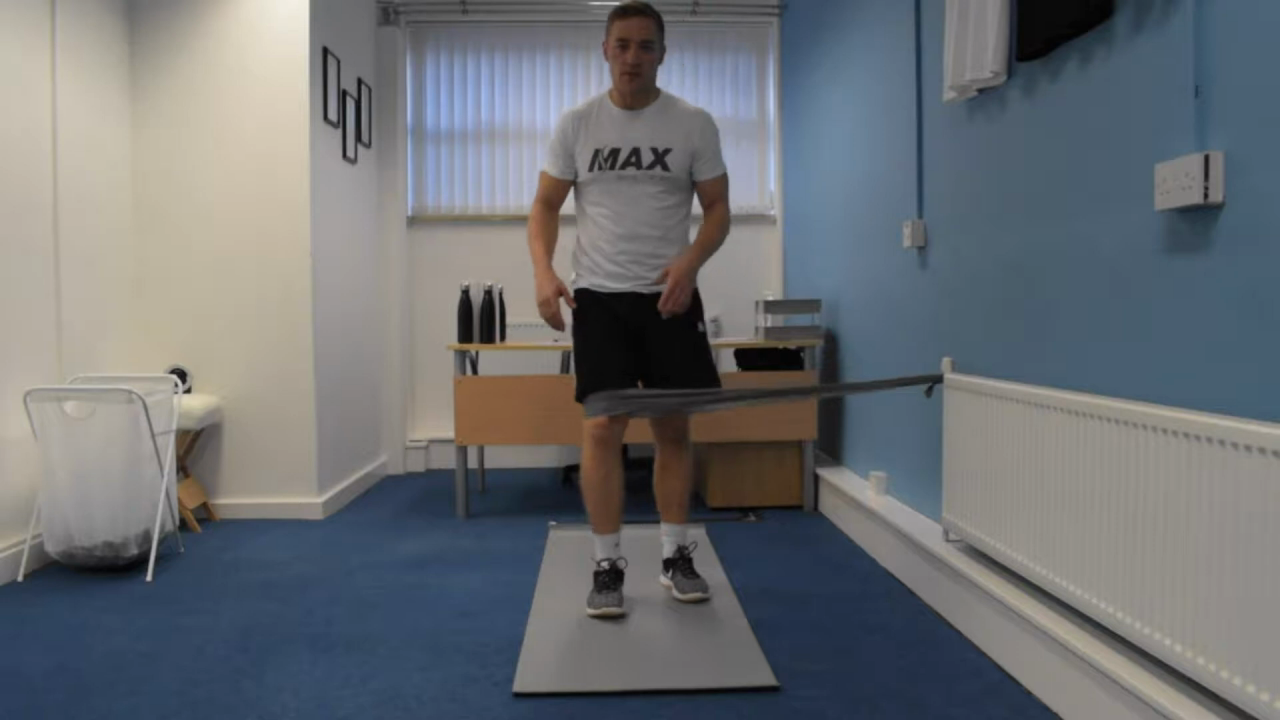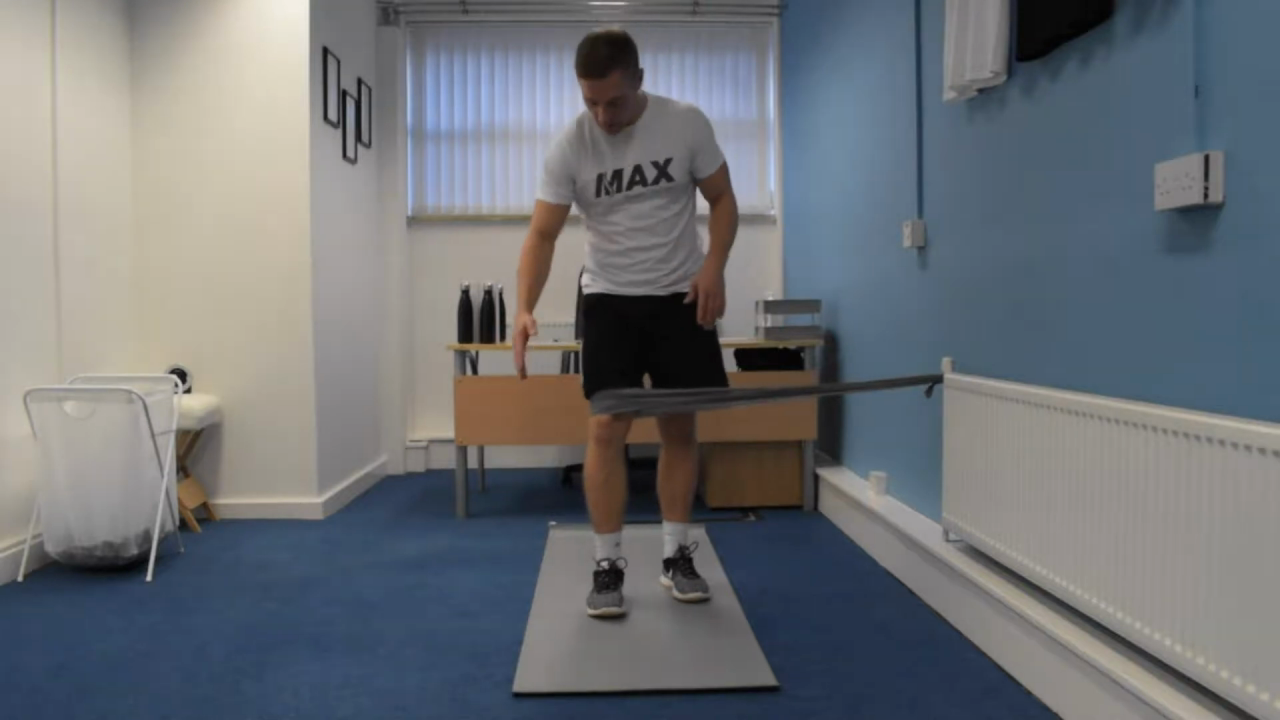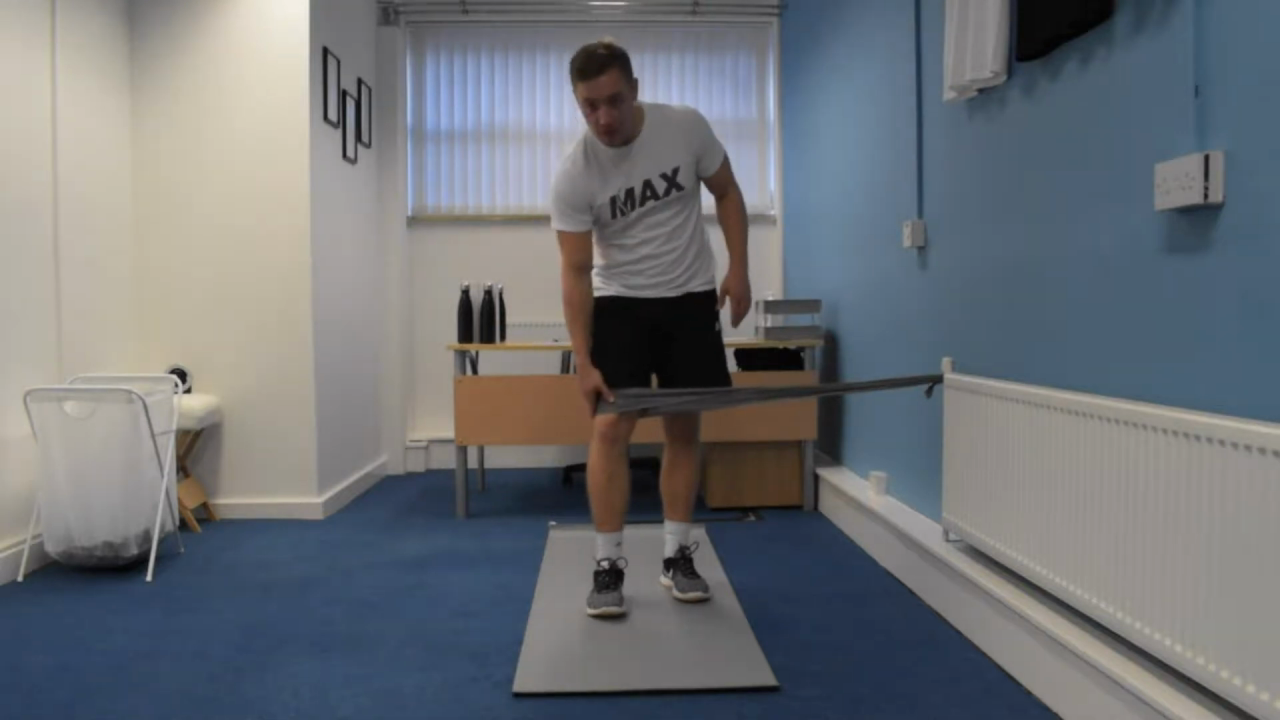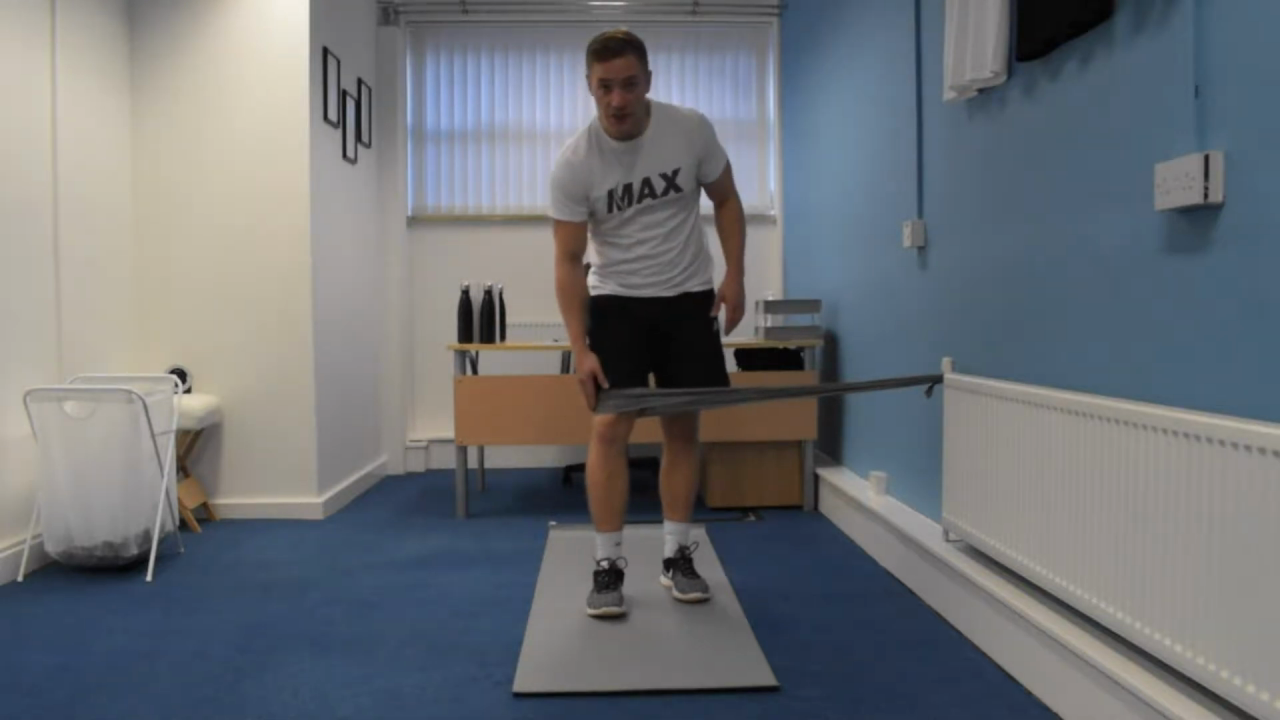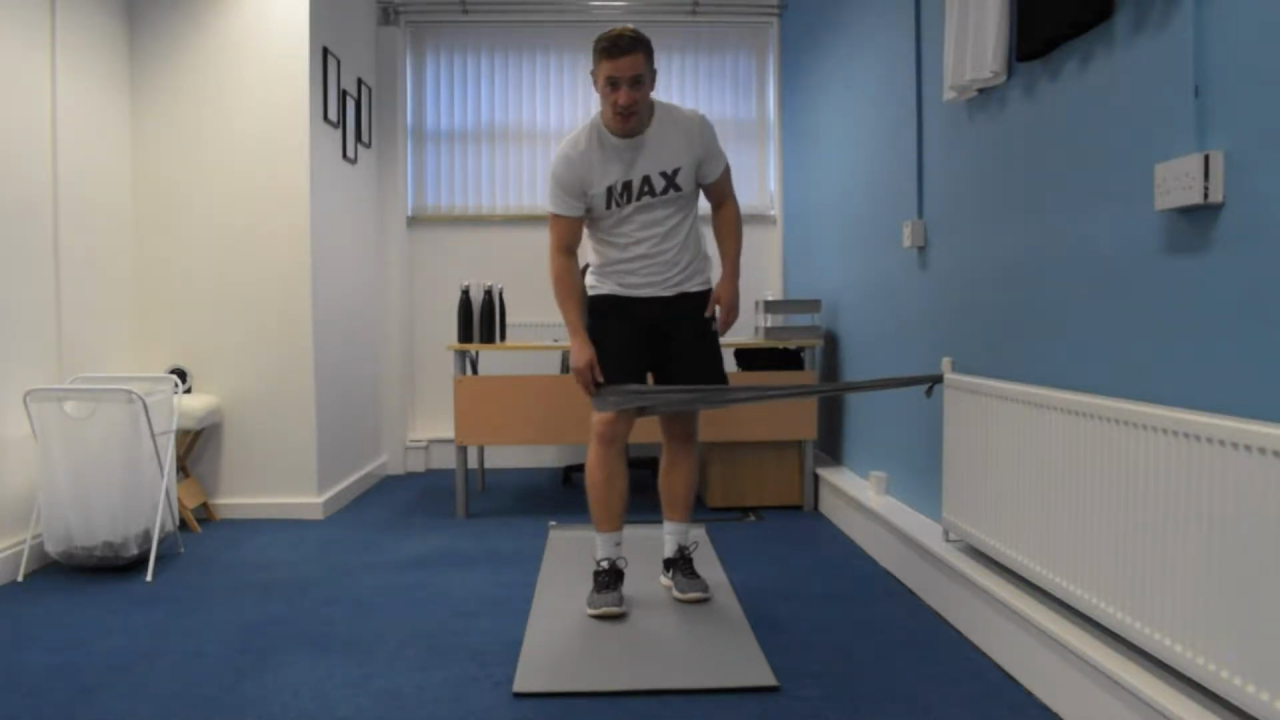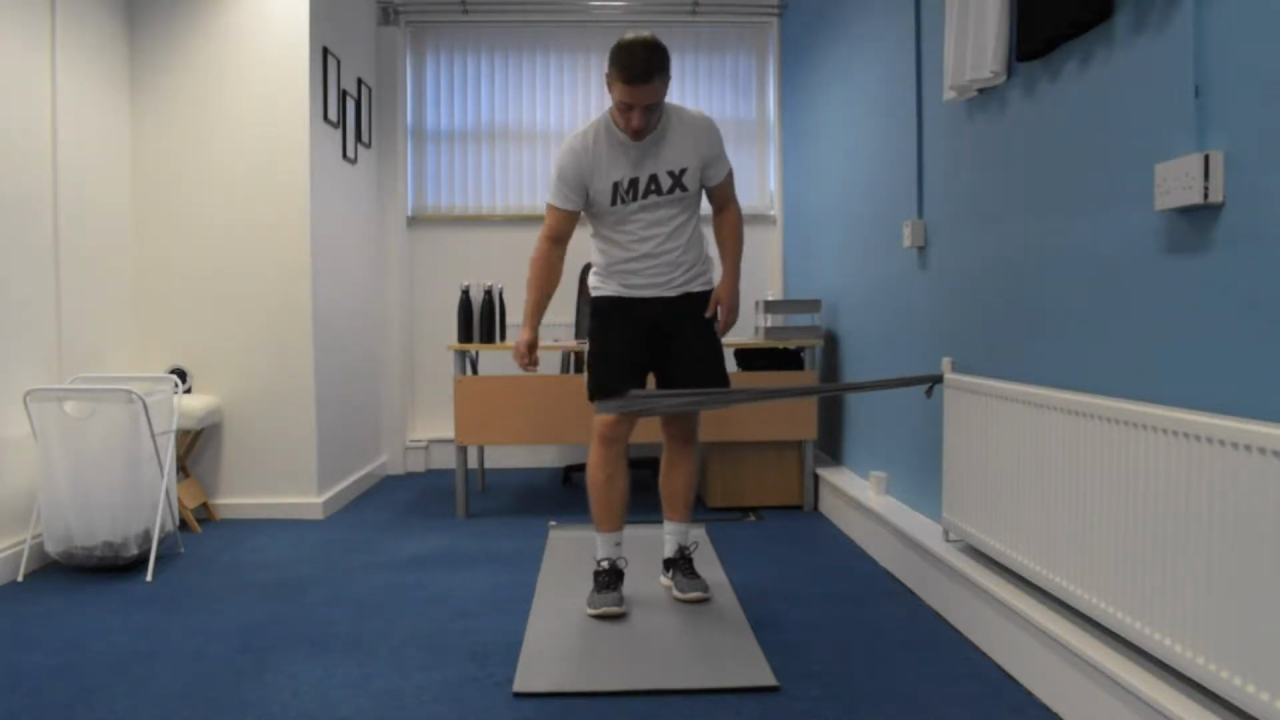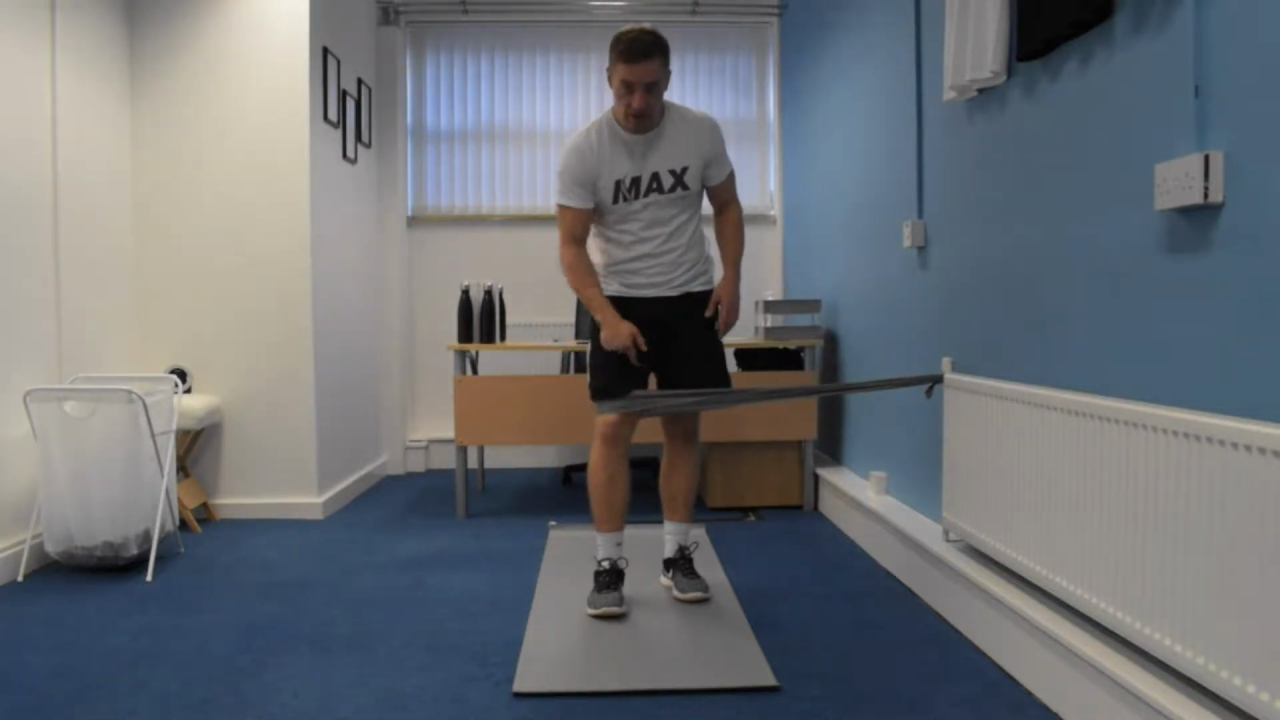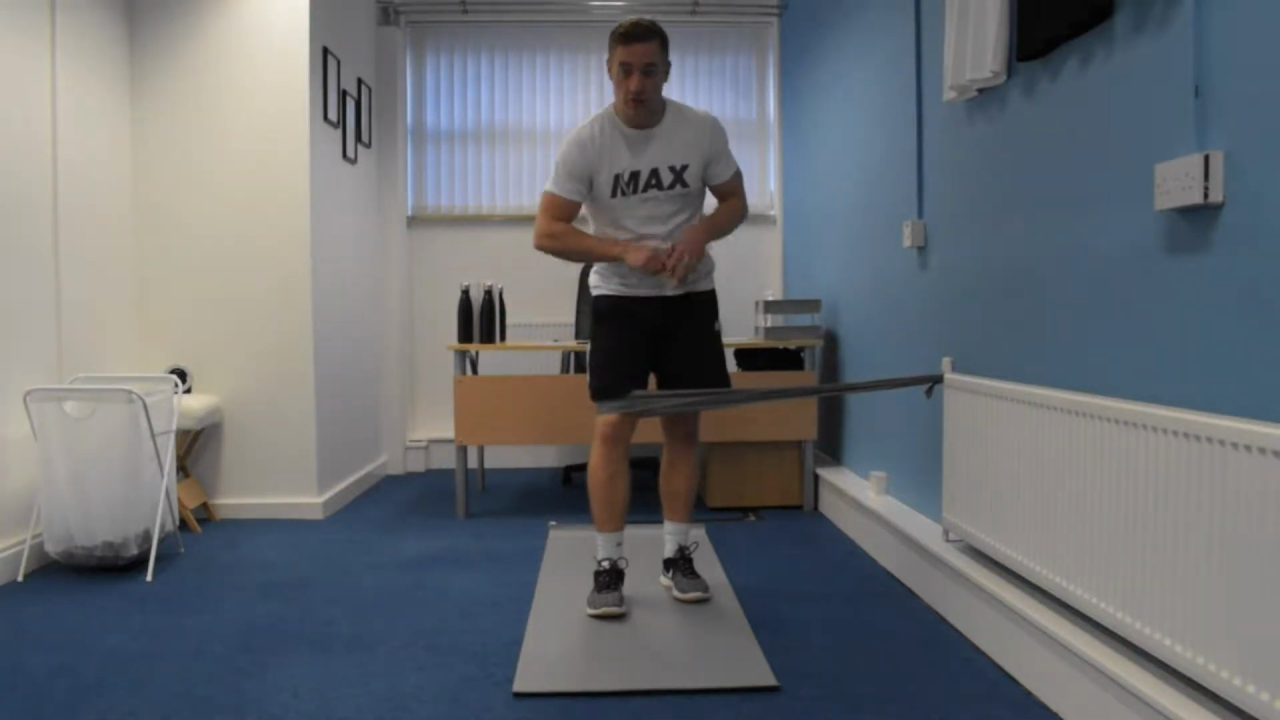
dt=0.5s
person 1, frame 1
left shoulder: (694, 124)
right shoulder: (576, 124)
left elbow: (718, 209)
right elbow: (546, 204)
left wrist: (690, 260)
right wrist: (544, 270)
left hip: (669, 298)
right hip: (600, 298)
left knee: (673, 429)
right knee: (603, 429)
left ankle: (676, 556)
right ankle: (607, 566)
person 1, frame 2
left shoulder: (687, 123)
right shoulder: (569, 147)
left elbow: (722, 200)
right elbow: (543, 234)
left wrist: (714, 265)
right wrist: (525, 308)
left hip: (681, 298)
right hip: (610, 300)
left knee: (679, 428)
right knee: (606, 427)
left ankle: (676, 556)
right ankle: (607, 565)
person 1, frame 3
left shoulder: (686, 125)
right shoulder: (574, 174)
left elbow: (727, 192)
right elbow: (576, 272)
left wrist: (738, 267)
right wrist: (584, 360)
left hip: (691, 298)
right hip: (620, 303)
left knee: (683, 427)
right knee: (612, 427)
left ankle: (677, 555)
right ankle: (608, 565)
person 1, frame 4
left shoulder: (691, 129)
right shoulder: (574, 163)
left elbow: (726, 200)
right elbow: (569, 259)
left wrist: (734, 275)
right wrist: (580, 348)
left hip: (689, 298)
right hip: (617, 302)
left knee: (682, 427)
right knee: (610, 427)
left ankle: (677, 556)
right ankle: (608, 565)
person 1, frame 5
left shoulder: (693, 130)
right shoulder: (574, 157)
left elbow: (724, 203)
right elbow: (563, 251)
left wrist: (730, 277)
right wrist: (578, 337)
left hip: (688, 299)
right hip: (615, 302)
left knee: (682, 427)
right knee: (609, 427)
left ankle: (677, 556)
right ankle: (608, 565)
person 1, frame 6
left shoulder: (700, 131)
right shoulder: (581, 151)
left elbow: (726, 206)
right elbow: (552, 241)
left wrist: (730, 277)
right wrist: (531, 324)
left hip: (689, 300)
right hip: (619, 302)
left knee: (682, 427)
right knee: (610, 428)
left ankle: (677, 555)
right ankle: (607, 566)
person 1, frame 7
left shoulder: (701, 131)
right shoulder: (584, 150)
left elbow: (727, 207)
right elbow: (573, 247)
left wrist: (729, 278)
right wrist: (606, 319)
left hip: (691, 299)
right hip: (622, 308)
left knee: (683, 428)
right knee: (612, 429)
left ankle: (677, 556)
right ankle: (608, 566)
person 1, frame 8
left shoulder: (703, 130)
right shoulder: (585, 142)
left elbow: (735, 201)
right elbow: (547, 232)
left wrist: (700, 232)
right wrist: (623, 249)
left hip: (690, 298)
right hip: (619, 301)
left knee: (683, 428)
right knee: (613, 429)
left ankle: (677, 556)
right ankle: (608, 566)
